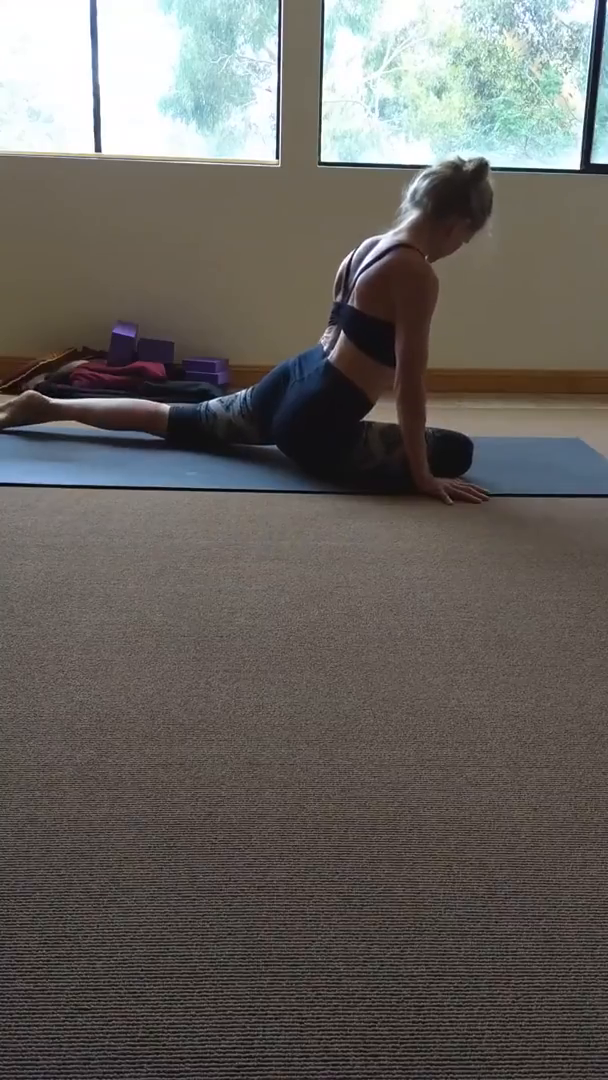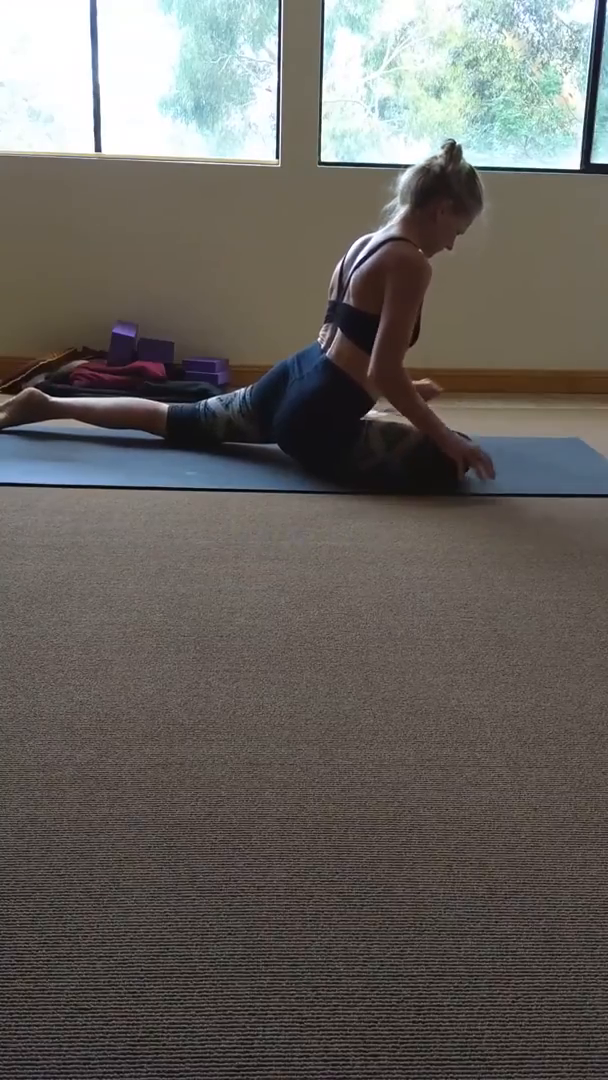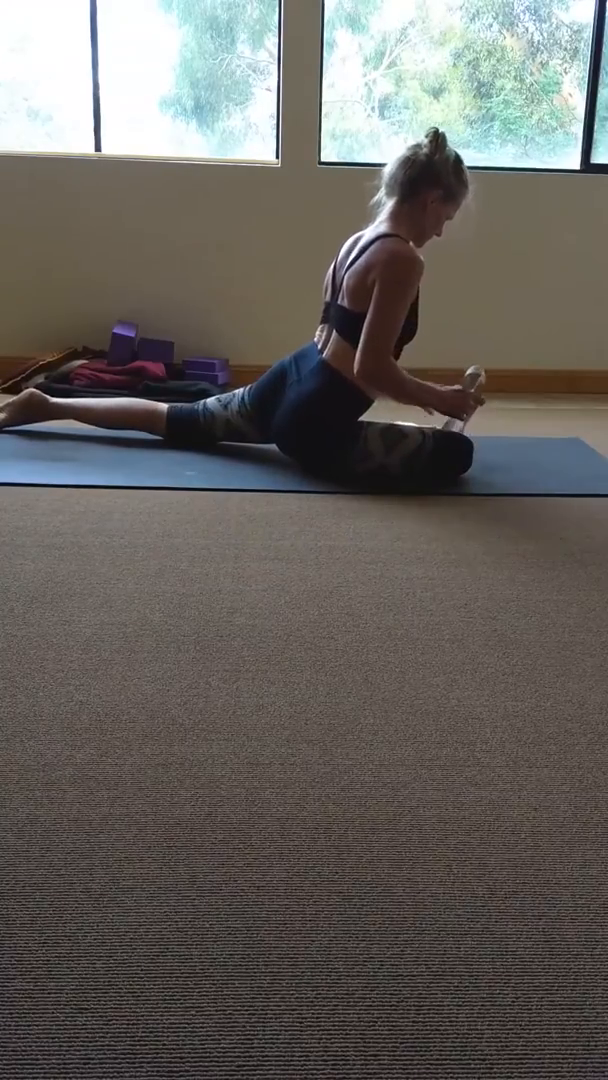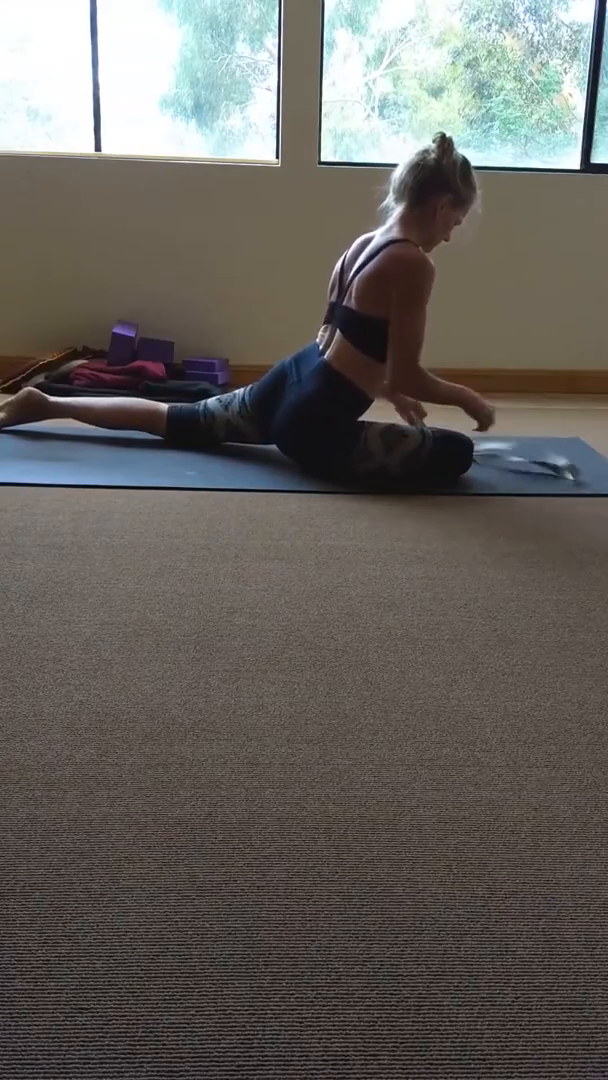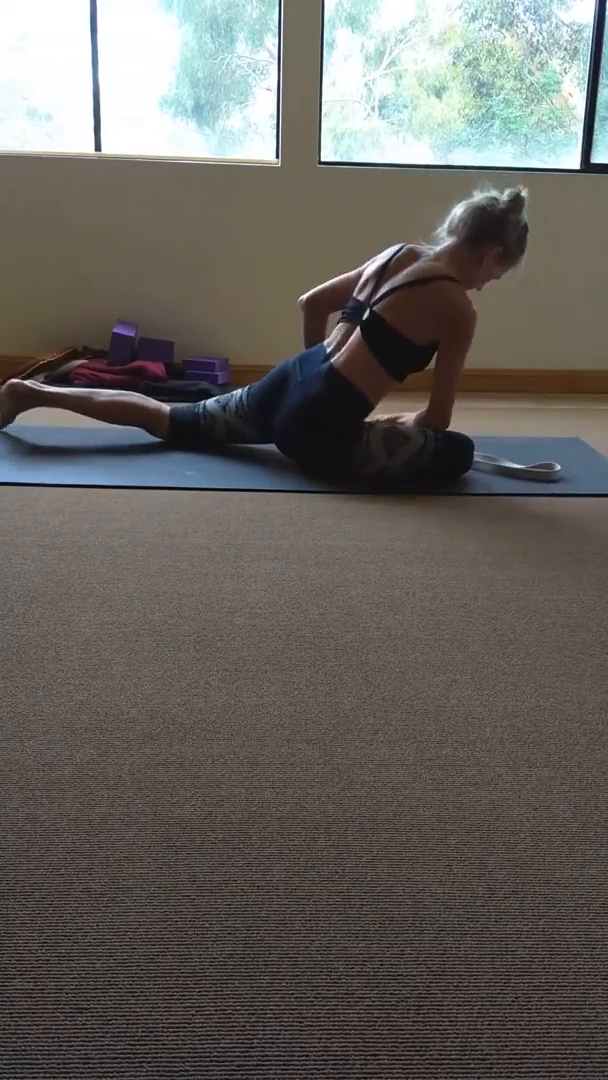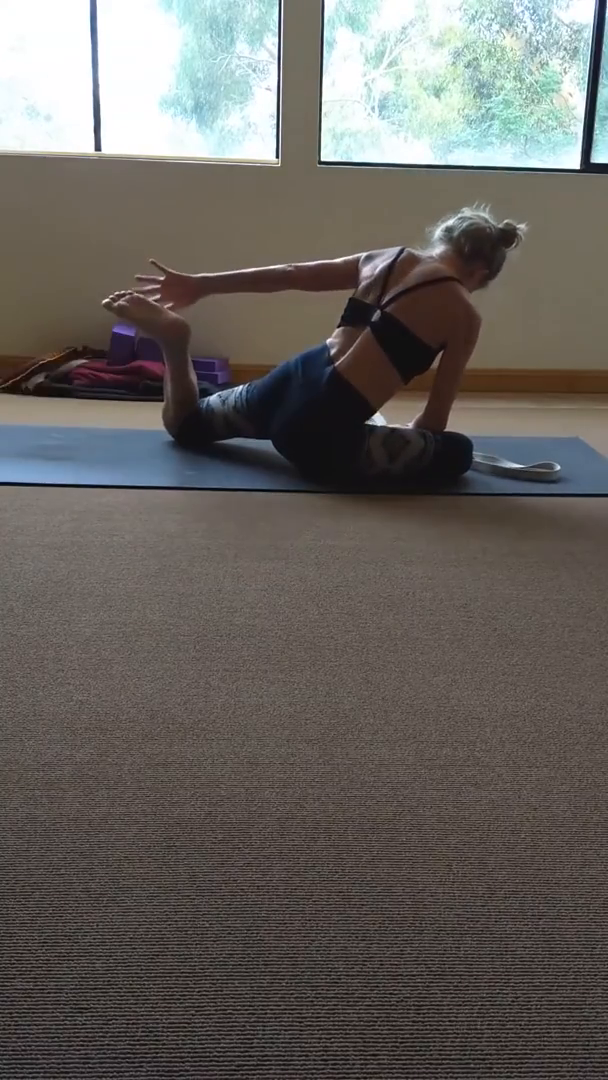
dt=0.7s
person 1, frame 1
left shoulder: (370, 246)
right shoulder: (417, 275)
right elbow: (409, 384)
right wrist: (422, 477)
left hip: (293, 381)
right hip: (318, 429)
left knee: (178, 422)
left ankle: (49, 405)
person 1, frame 2
left shoulder: (365, 244)
right shoulder: (410, 265)
right elbow: (383, 373)
left wrist: (408, 392)
right wrist: (447, 439)
left hip: (292, 382)
right hip: (317, 424)
left knee: (175, 419)
left ankle: (47, 404)
person 1, frame 3
left shoulder: (357, 242)
right shoulder: (402, 260)
right elbow: (370, 367)
left wrist: (410, 387)
right wrist: (437, 398)
left hip: (288, 382)
right hip: (316, 424)
left knee: (176, 421)
left ankle: (47, 405)
person 1, frame 4
left shoulder: (362, 245)
right shoulder: (413, 266)
right elbow: (408, 377)
left wrist: (391, 393)
right wrist: (466, 397)
left hip: (285, 384)
right hip: (314, 425)
left knee: (173, 418)
left ankle: (44, 404)
person 1, frame 5
left shoulder: (395, 255)
right shoulder: (456, 309)
left elbow: (311, 302)
right elbow: (437, 421)
right wrist: (401, 423)
left hip: (287, 382)
right hip: (318, 429)
left knee: (170, 419)
person 1, frame 6
left shoulder: (383, 259)
right shoulder: (464, 317)
left elbow: (291, 274)
right elbow: (435, 422)
left wrist: (200, 285)
right wrist: (406, 435)
left hip: (290, 383)
right hip: (321, 433)
left knee: (185, 424)
left ankle: (172, 339)
